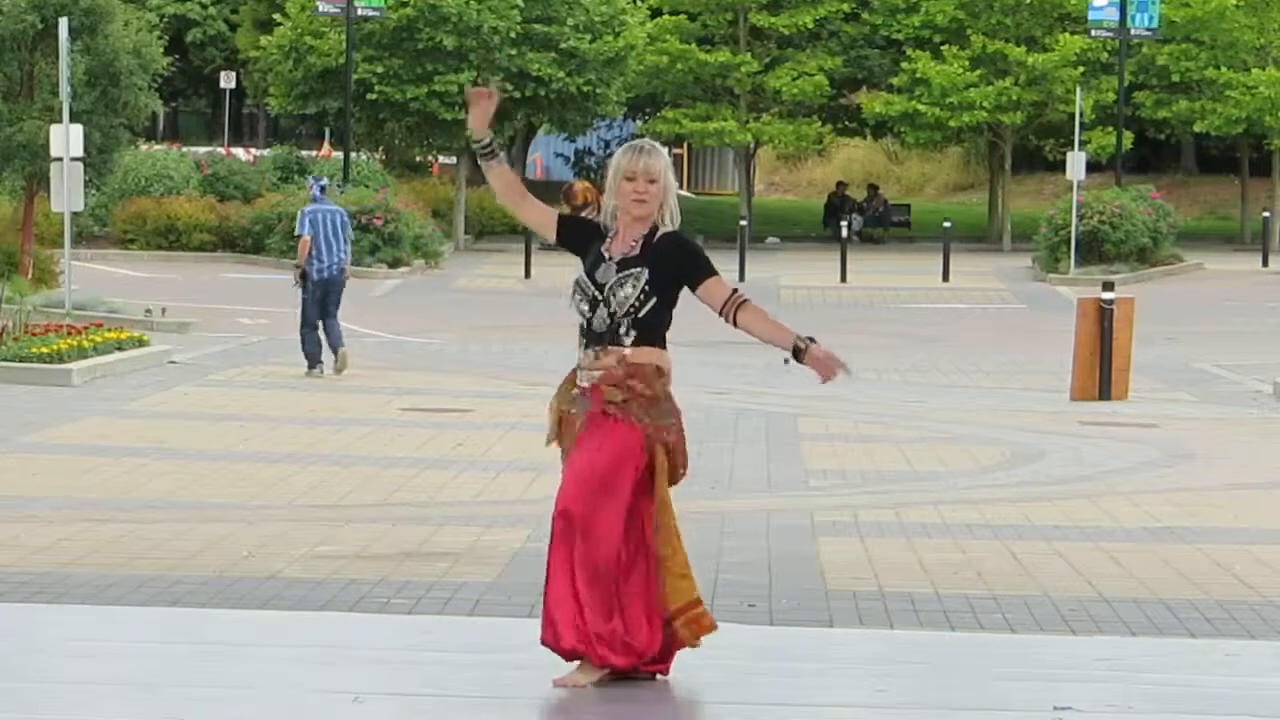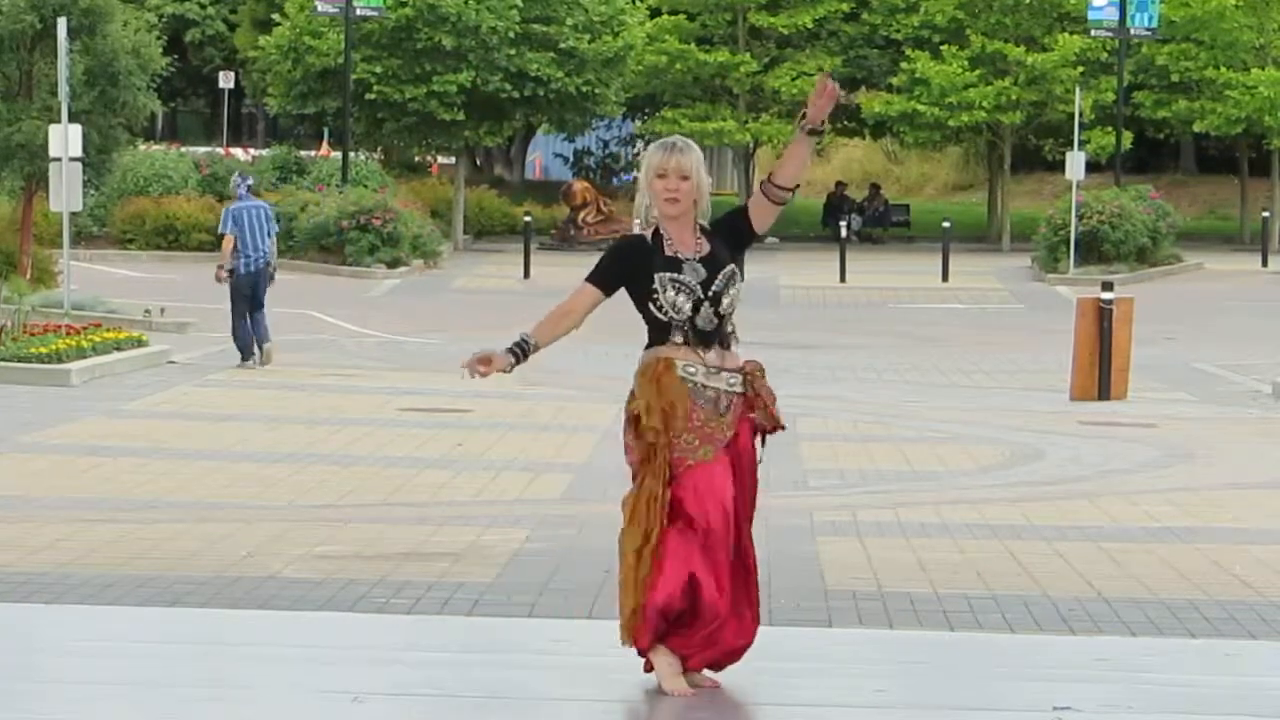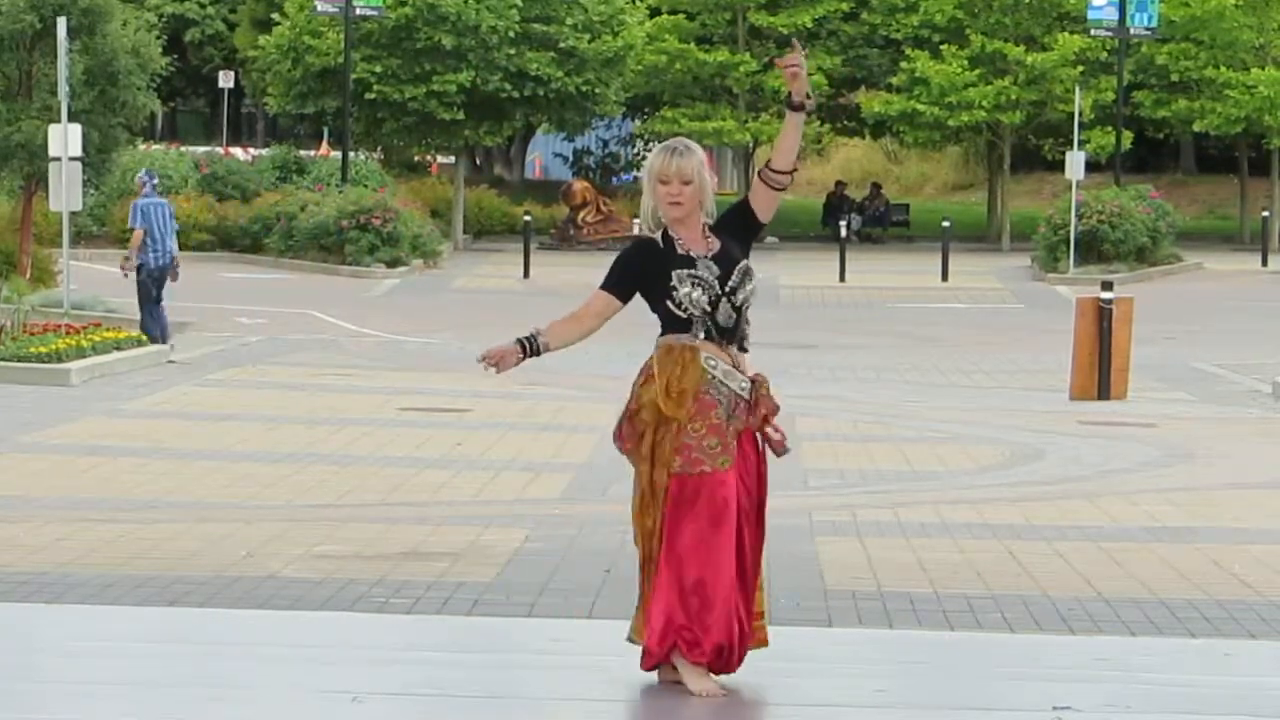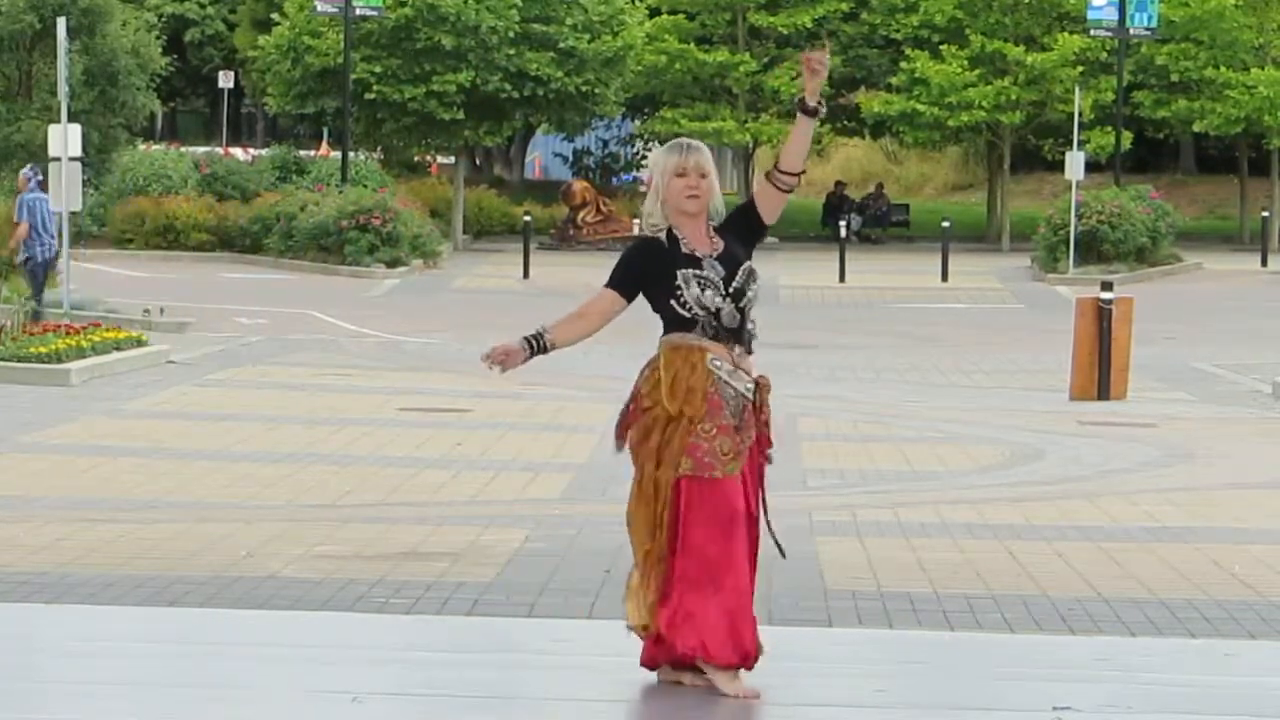
dt=1s
person 1, frame 1
left shoulder: (675, 249)
right shoulder: (590, 237)
left elbow: (734, 305)
right elbow: (517, 201)
left wrist: (801, 346)
right wrist: (482, 134)
left hip: (635, 401)
right hip: (591, 400)
left knee: (591, 516)
right knee: (614, 525)
left ankle: (603, 648)
right ankle: (635, 652)
person 1, frame 2
left shoulder: (726, 235)
right shoulder: (632, 251)
left elbow: (779, 188)
right elbow: (574, 309)
left wrist: (811, 124)
right wrist: (513, 353)
left hip: (730, 400)
right hip: (672, 395)
left knee: (724, 525)
right knee: (697, 510)
left ankle: (692, 650)
right ankle: (664, 638)
person 1, frame 3
left shoulder: (732, 233)
right shoulder: (644, 252)
left elbow: (777, 174)
right elbow: (587, 317)
left wrist: (797, 100)
right wrist: (523, 348)
left hip: (734, 401)
right hip: (681, 393)
left knee: (731, 524)
right knee: (699, 515)
left ankle: (684, 649)
right ankle: (684, 647)
person 1, frame 4
left shoulder: (736, 234)
right shoulder: (649, 251)
left elbow: (785, 177)
right elbow: (591, 315)
left wrist: (811, 99)
right wrist: (529, 347)
left hip: (736, 400)
right hip: (686, 394)
left knee: (727, 524)
right knee: (707, 518)
left ankle: (676, 653)
right ankle: (711, 651)
person 2, frame 1
left shoulder: (307, 212)
right shoulder: (340, 212)
left elbow: (305, 240)
right elbow: (347, 243)
left wrist: (299, 266)
right wrist: (346, 270)
left hip: (315, 272)
right hip: (337, 273)
left knee: (309, 320)
right knee: (330, 316)
left ankle: (315, 365)
right ankle: (339, 348)
person 2, frame 2
left shoulder: (232, 209)
right shoulder: (264, 207)
left elbow: (229, 240)
right elbow: (272, 239)
left wrist: (221, 267)
right wrist: (272, 266)
left hip: (242, 268)
right hip: (262, 267)
left knee: (239, 314)
right knee: (257, 310)
left ankle: (248, 357)
right ankle: (264, 343)
person 2, frame 3
left shoulder: (139, 204)
right shoulder: (166, 204)
left elbow: (138, 234)
left wrist: (128, 258)
right wrist: (175, 263)
left hip: (148, 260)
right hip: (165, 260)
left knee: (147, 306)
right knee: (154, 302)
left ankle: (156, 345)
right ankle: (164, 338)
person 2, frame 4
left shoulder: (24, 198)
right shoulder: (45, 198)
left elbow: (23, 227)
left wrist: (12, 248)
right wrist: (55, 252)
left hip: (34, 252)
right hip: (50, 251)
left knee: (34, 295)
right knee: (37, 292)
left ankle: (36, 323)
